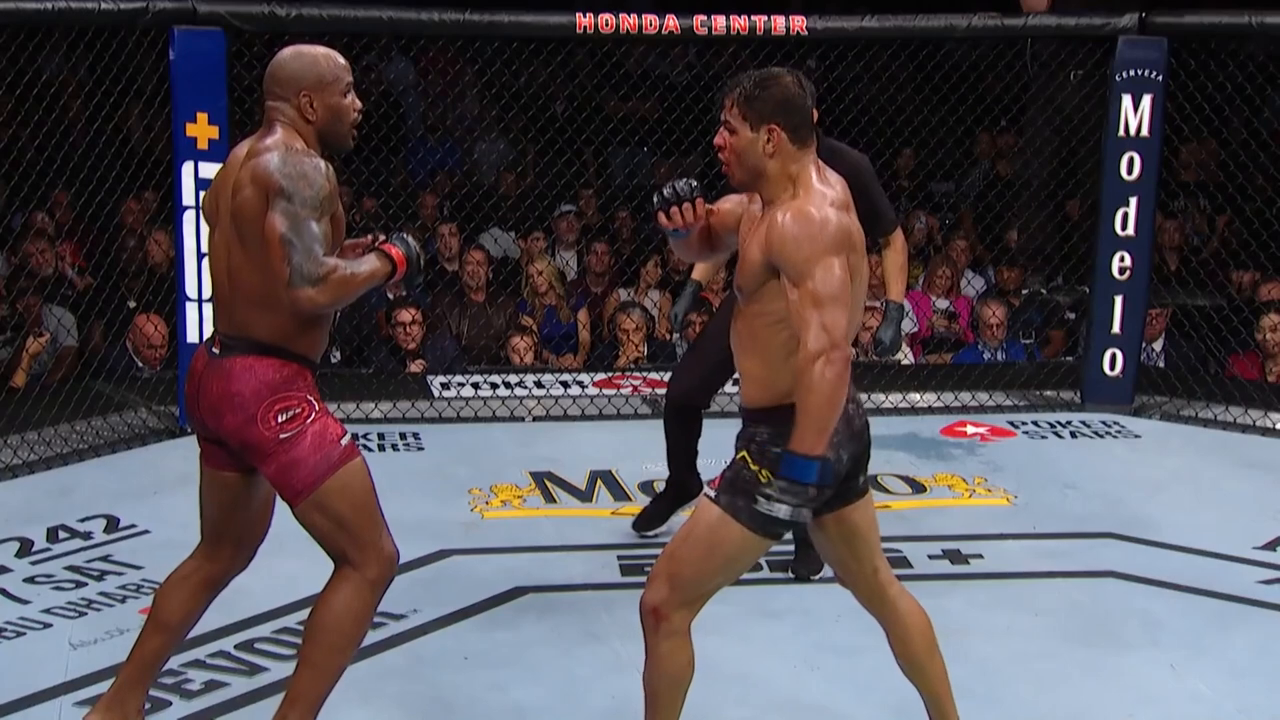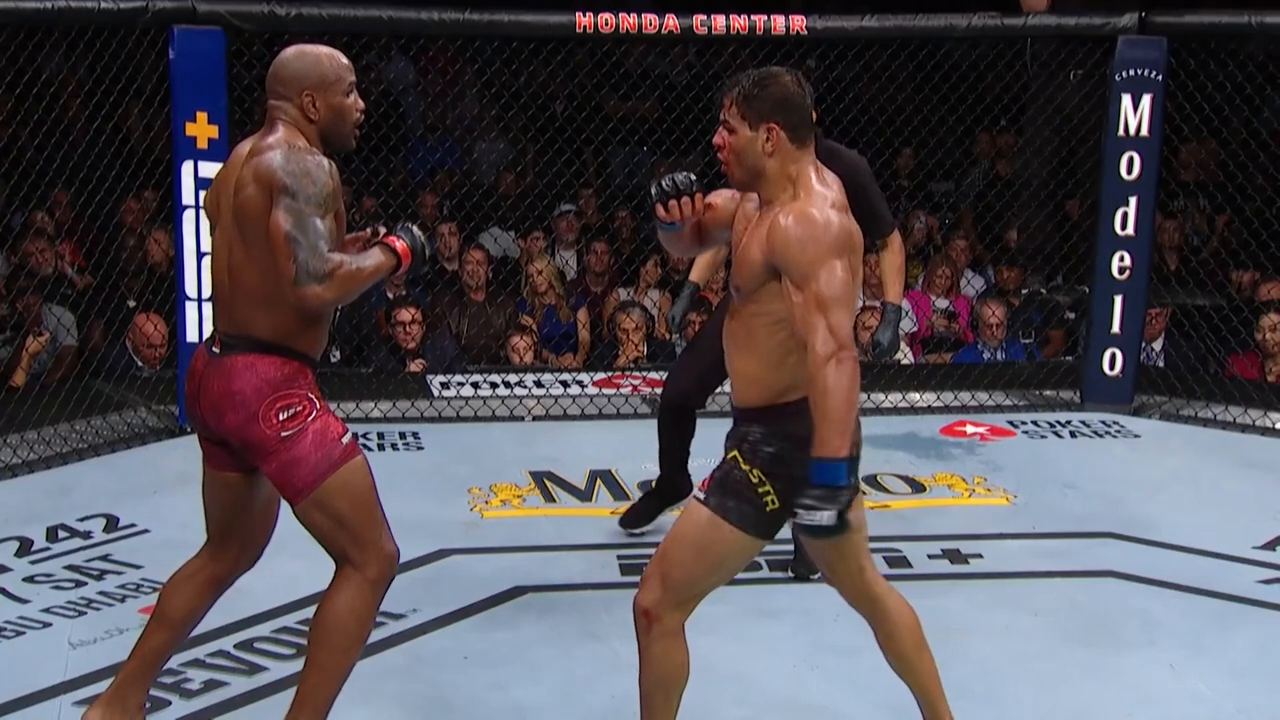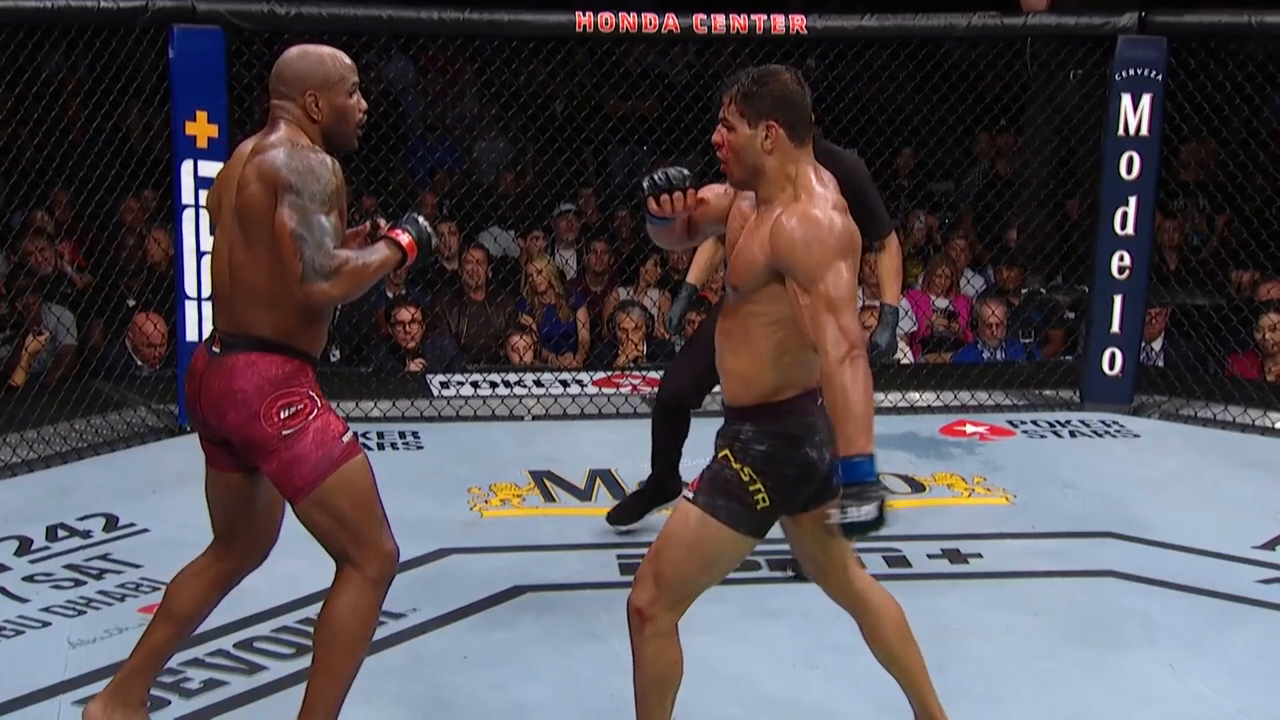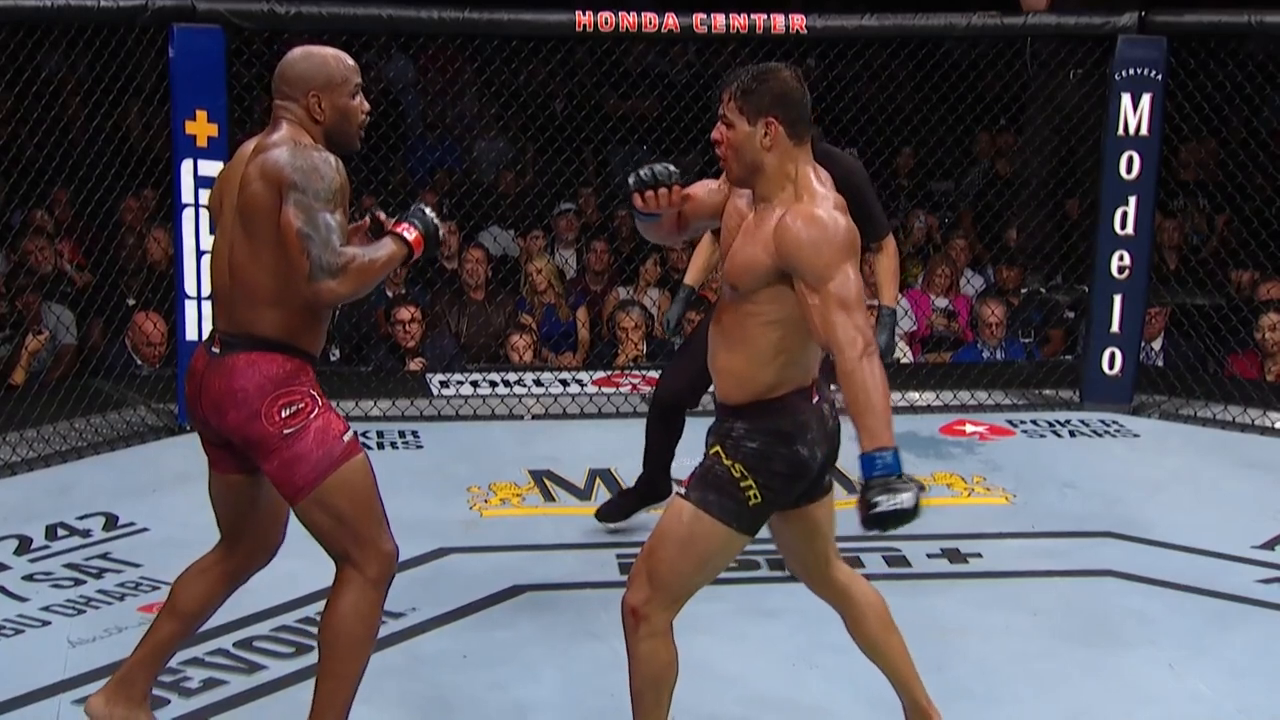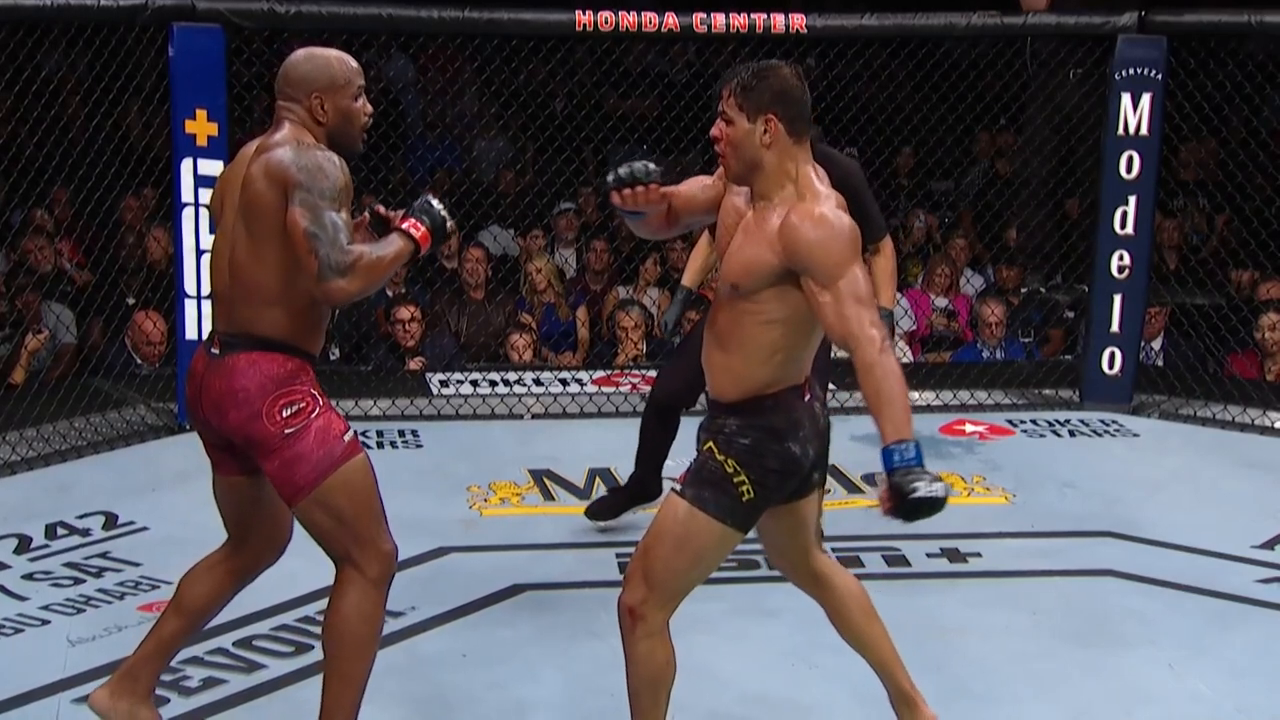
dt=0.7s
person 1, frame 1
left shoulder: (240, 161)
right shoulder: (298, 166)
right elbow: (308, 292)
left wrist: (346, 255)
right wrist: (387, 260)
left hip: (217, 374)
right hip: (267, 387)
left knee: (223, 554)
right knee: (369, 561)
person 1, frame 2
left shoulder: (241, 160)
right shoulder: (302, 164)
right elbow: (313, 289)
left wrist: (348, 247)
right wrist: (393, 252)
left hip: (218, 372)
right hip: (268, 385)
left knee: (228, 552)
right knee: (370, 560)
person 1, frame 3
left shoulder: (244, 159)
right shoulder: (306, 162)
right elbow: (320, 285)
left wrist: (351, 242)
right wrist: (397, 245)
left hip: (218, 372)
right hip: (269, 384)
left knee: (237, 550)
right knee: (370, 559)
person 1, frame 4
left shoulder: (246, 160)
right shoulder: (310, 162)
right elbow: (327, 282)
left wrist: (354, 238)
right wrist: (406, 236)
left hip: (218, 371)
right hip: (270, 384)
left knee: (247, 546)
right knee: (371, 558)
person 1, frame 5
left shoulder: (247, 161)
right shoulder: (314, 162)
right elbow: (336, 282)
left wrist: (355, 233)
right wrist: (413, 231)
left hip: (217, 372)
right hip: (270, 384)
left knee: (256, 544)
right knee: (370, 559)
person 2, frame 1
left shoulder: (804, 220)
right shoulder: (773, 194)
left elbow: (827, 353)
right elbow: (702, 244)
left wrist: (800, 471)
right wrist: (681, 224)
left hip: (789, 437)
right hip: (829, 428)
left knee: (664, 603)
right knee: (878, 587)
person 2, frame 2
left shoulder: (806, 222)
right shoulder: (764, 193)
left elbow: (833, 353)
right elbow: (690, 240)
left wrist: (830, 476)
right wrist: (674, 218)
left hip: (782, 439)
right hip: (801, 430)
left knee: (657, 604)
right knee: (865, 586)
person 2, frame 3
left shoulder: (807, 224)
right shoulder: (755, 189)
left elbow: (842, 350)
right elbow: (679, 233)
left wrist: (857, 470)
right wrist: (665, 212)
left hip: (770, 440)
right hip: (795, 426)
left knee: (650, 605)
right knee: (845, 580)
person 2, frame 4
left shoulder: (810, 224)
right shoulder: (749, 185)
left elbow: (854, 347)
right elbow: (671, 227)
left wrist: (881, 465)
right wrist: (653, 207)
left hip: (762, 436)
right hip: (793, 422)
left knee: (645, 604)
right knee: (828, 574)
person 2, frame 5
left shoulder: (813, 224)
right shoulder: (741, 181)
left elbow: (868, 341)
right elbow: (662, 218)
left wrist: (902, 458)
right wrist: (638, 202)
left hip: (756, 434)
right hip: (783, 418)
left knee: (641, 603)
right knee: (808, 565)
person 3, frame 1
left shoulder: (847, 167)
left elbow: (891, 239)
left wrist: (893, 313)
right wrist: (693, 288)
right knee: (683, 392)
left ankle: (808, 531)
right ankle: (682, 483)
person 3, frame 2
left shoulder: (845, 169)
left elbow: (889, 241)
left wrist: (890, 316)
right wrist: (689, 291)
right knee: (678, 392)
right ankle: (672, 483)
person 3, frame 3
left shoulder: (841, 168)
left elbow: (885, 242)
right elbow: (718, 232)
left wrist: (888, 317)
right wrist: (687, 292)
right knee: (674, 391)
right ankle: (662, 483)
person 3, frame 4
left shoulder: (840, 171)
left elbow: (882, 244)
right elbow: (716, 234)
left wrist: (886, 318)
right wrist: (684, 294)
right knee: (670, 392)
right ankle: (653, 484)
person 3, frame 5
left shoulder: (838, 171)
left elbow: (879, 245)
right elbow: (713, 234)
left wrist: (884, 316)
right wrist: (682, 296)
right knee: (667, 391)
right ankle: (643, 484)
